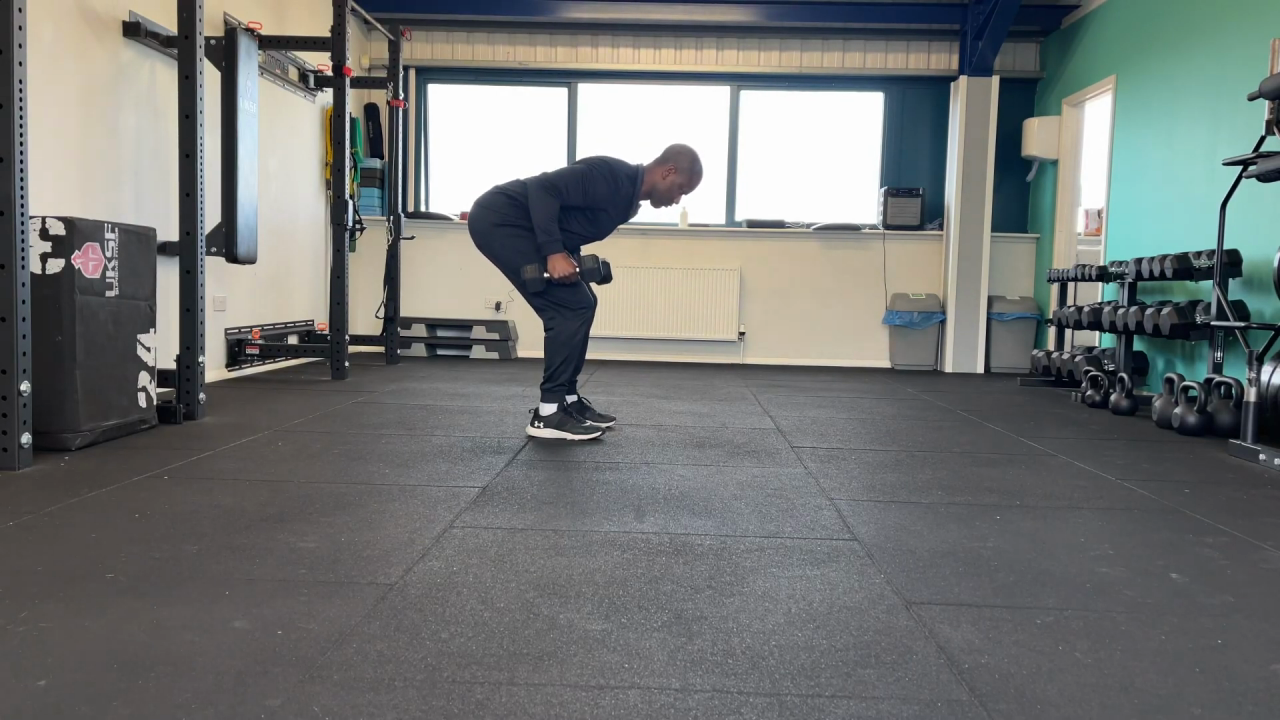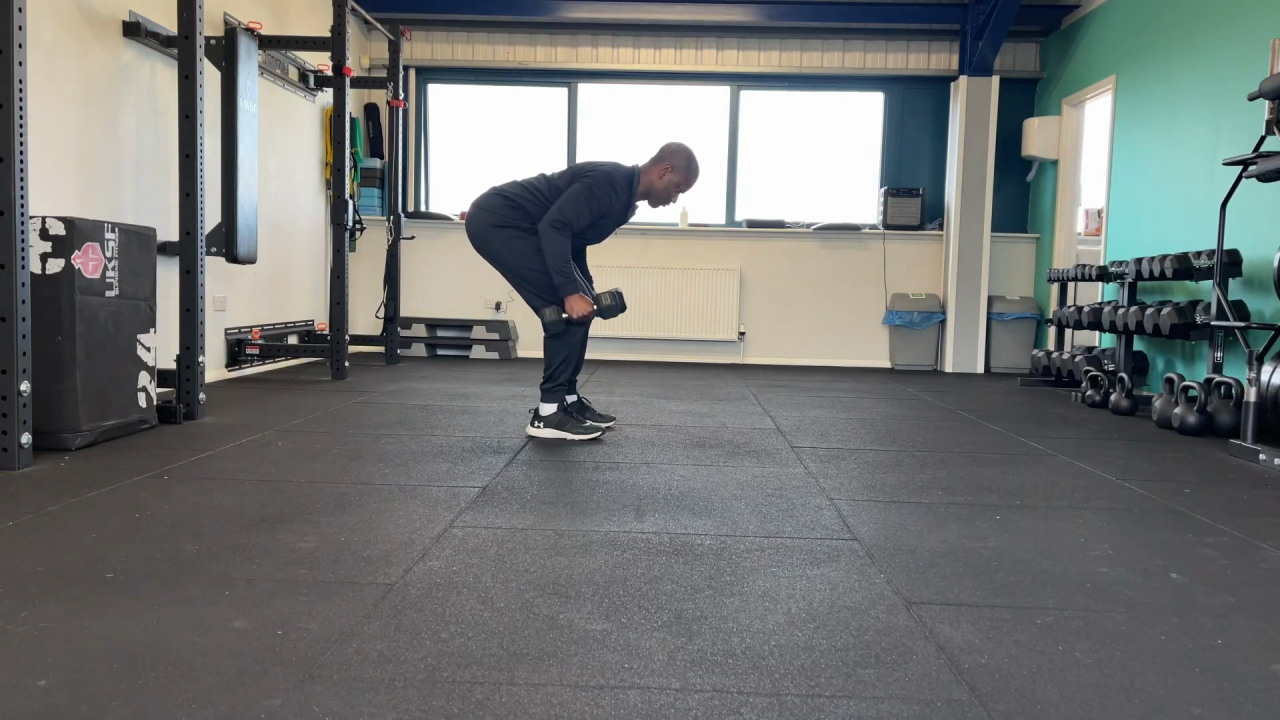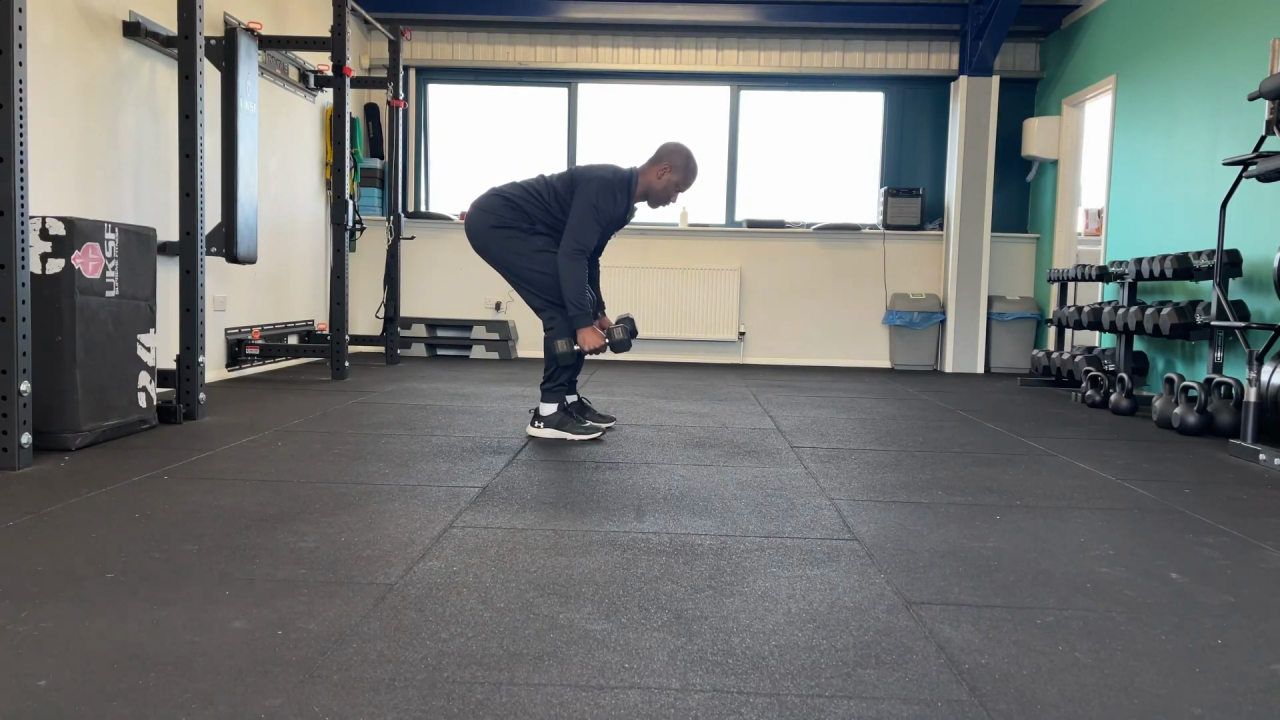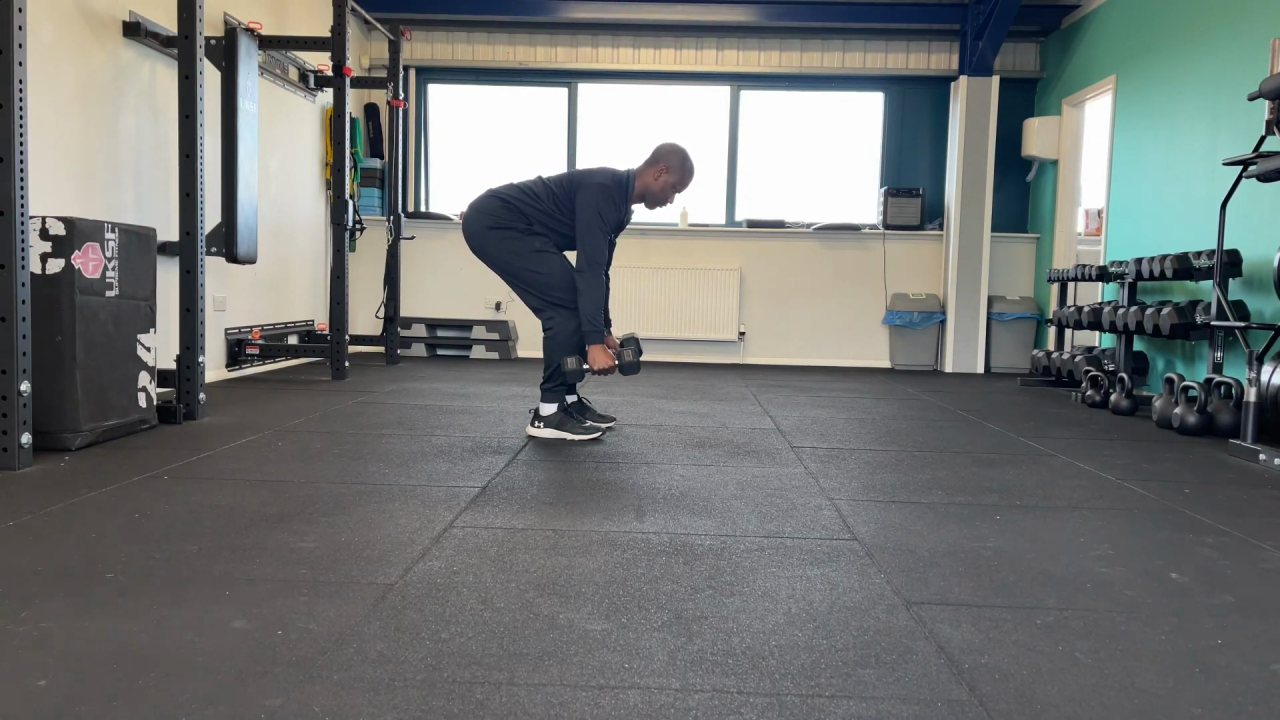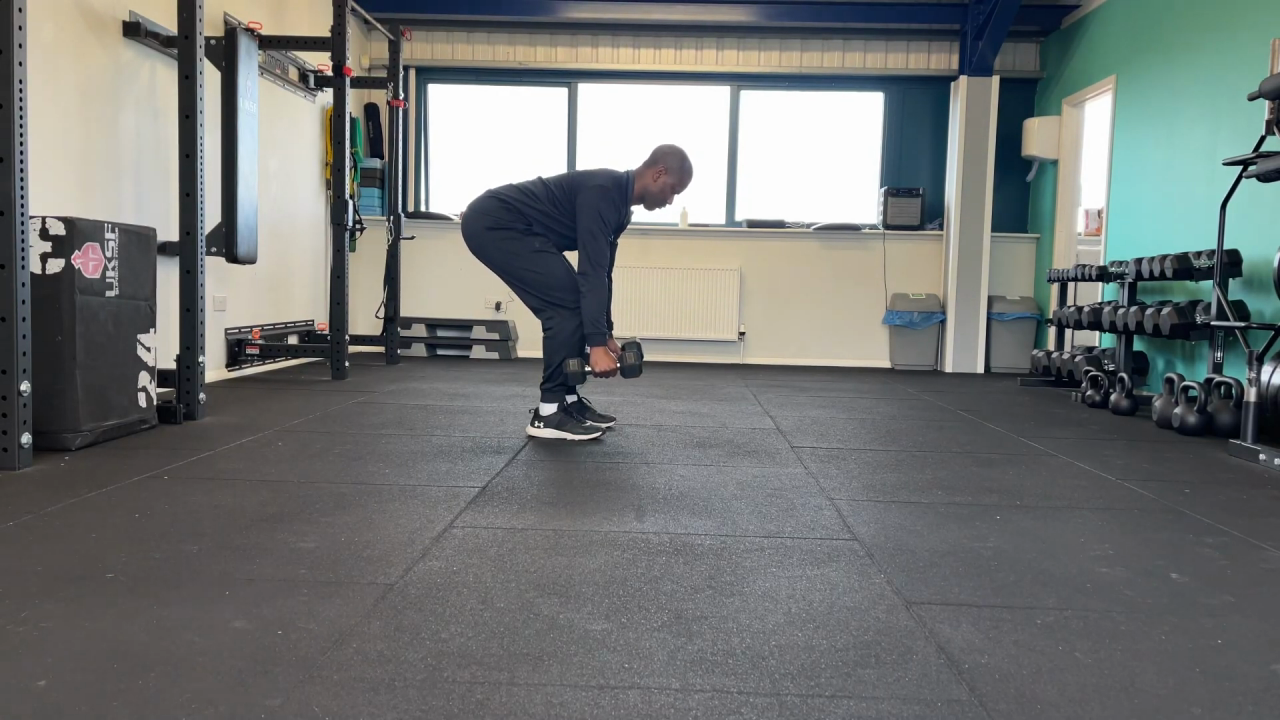
dt=0.5s
person 1, frame 1
left shoulder: (627, 197)
right shoulder: (612, 177)
right elbow: (542, 187)
left wrist: (575, 262)
right wrist: (554, 252)
left hip: (514, 224)
right hip: (499, 219)
left knee: (579, 305)
right knee: (572, 307)
left ankle: (567, 400)
right ankle: (549, 413)
person 1, frame 2
left shoulder: (624, 196)
right shoulder: (609, 182)
left elbow: (574, 236)
right elbow: (554, 227)
left wrist: (584, 289)
right wrist: (571, 292)
left hip: (508, 224)
right hip: (496, 221)
left knee: (579, 307)
right knee: (567, 309)
left ankle: (567, 400)
right ankle: (549, 413)
person 1, frame 3
left shoulder: (622, 198)
right shoulder: (606, 186)
left elbow: (587, 255)
right elbow: (571, 253)
left wrist: (597, 312)
right wrist: (584, 325)
left hip: (506, 224)
right hip: (496, 222)
left knee: (574, 306)
right knee: (566, 310)
left ankle: (567, 400)
right ankle: (549, 413)
person 1, frame 4
left shoulder: (619, 201)
right shoulder: (603, 191)
left elbow: (599, 270)
right elbow: (589, 269)
left wrist: (603, 331)
right wrist: (594, 342)
left hip: (502, 225)
right hip: (493, 223)
left knee: (572, 304)
right knee: (567, 305)
left ankle: (566, 401)
right ankle: (549, 413)
person 1, frame 5
left shoulder: (618, 201)
right shoulder: (604, 192)
left elbow: (601, 271)
right elbow: (591, 271)
left wrist: (605, 334)
right wrist: (597, 344)
left hip: (503, 225)
right hip: (493, 223)
left knee: (570, 305)
right knee: (568, 304)
left ankle: (566, 400)
right ankle: (549, 413)
